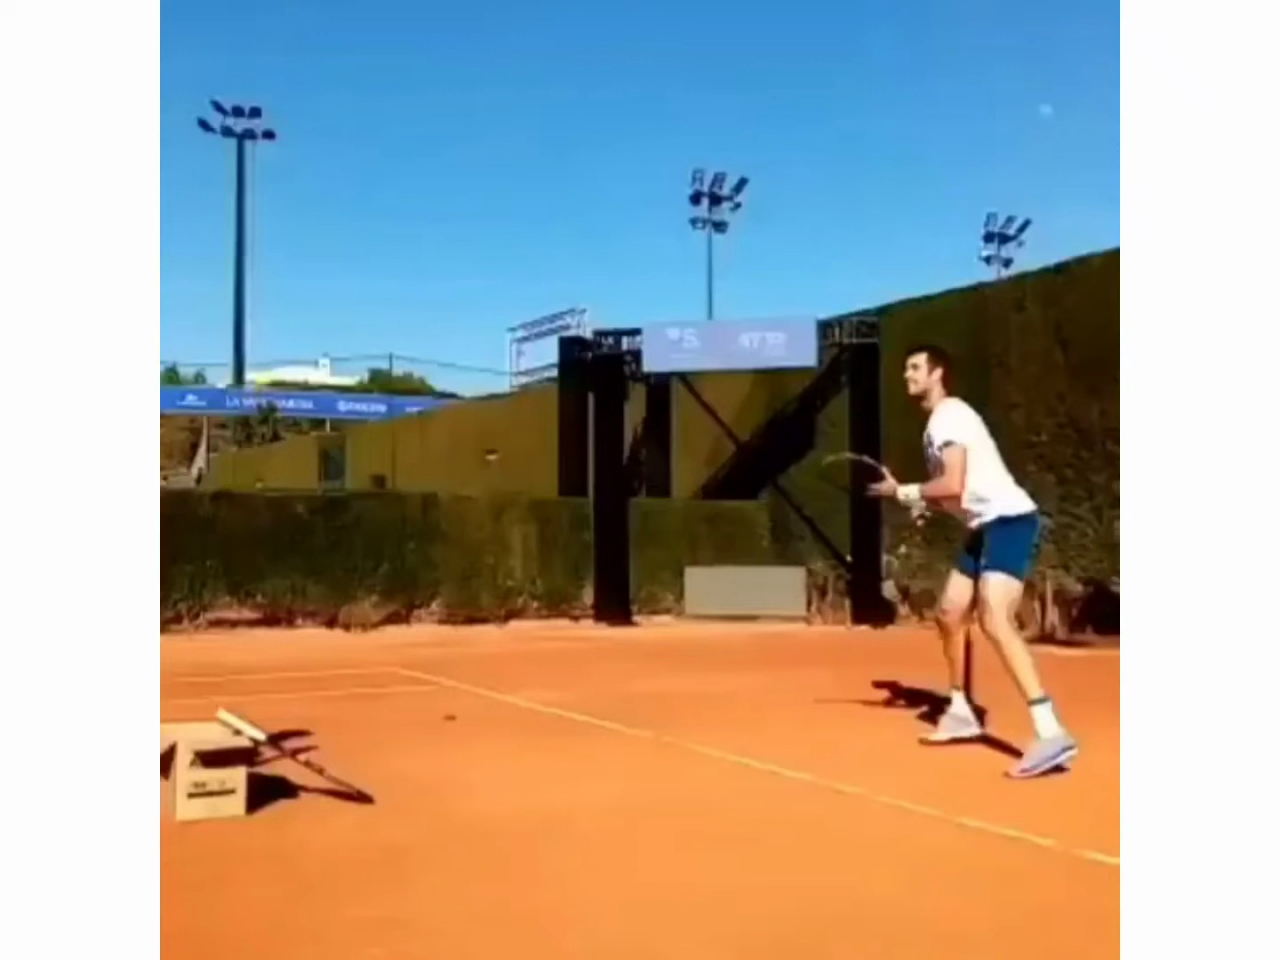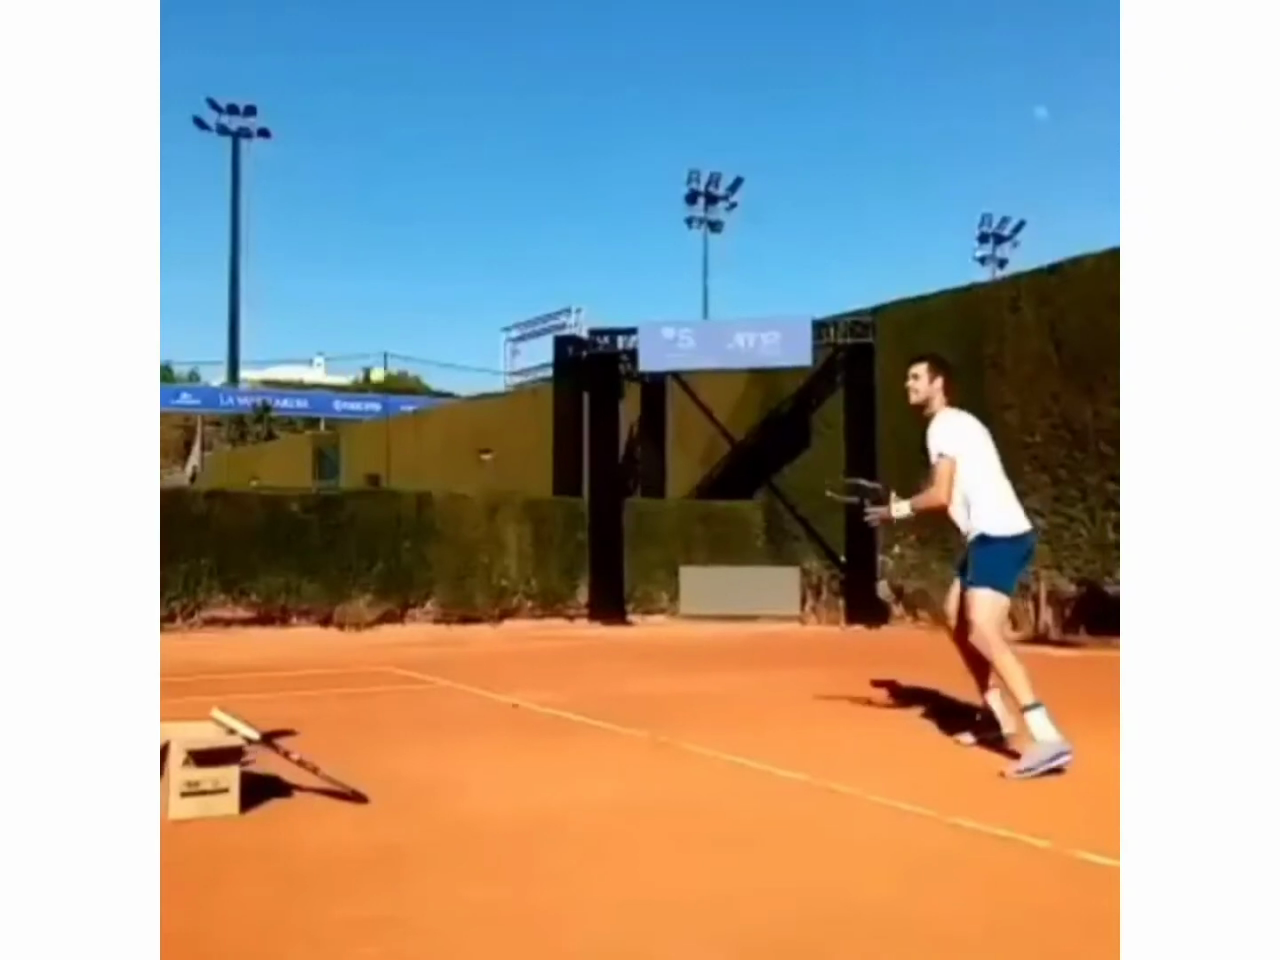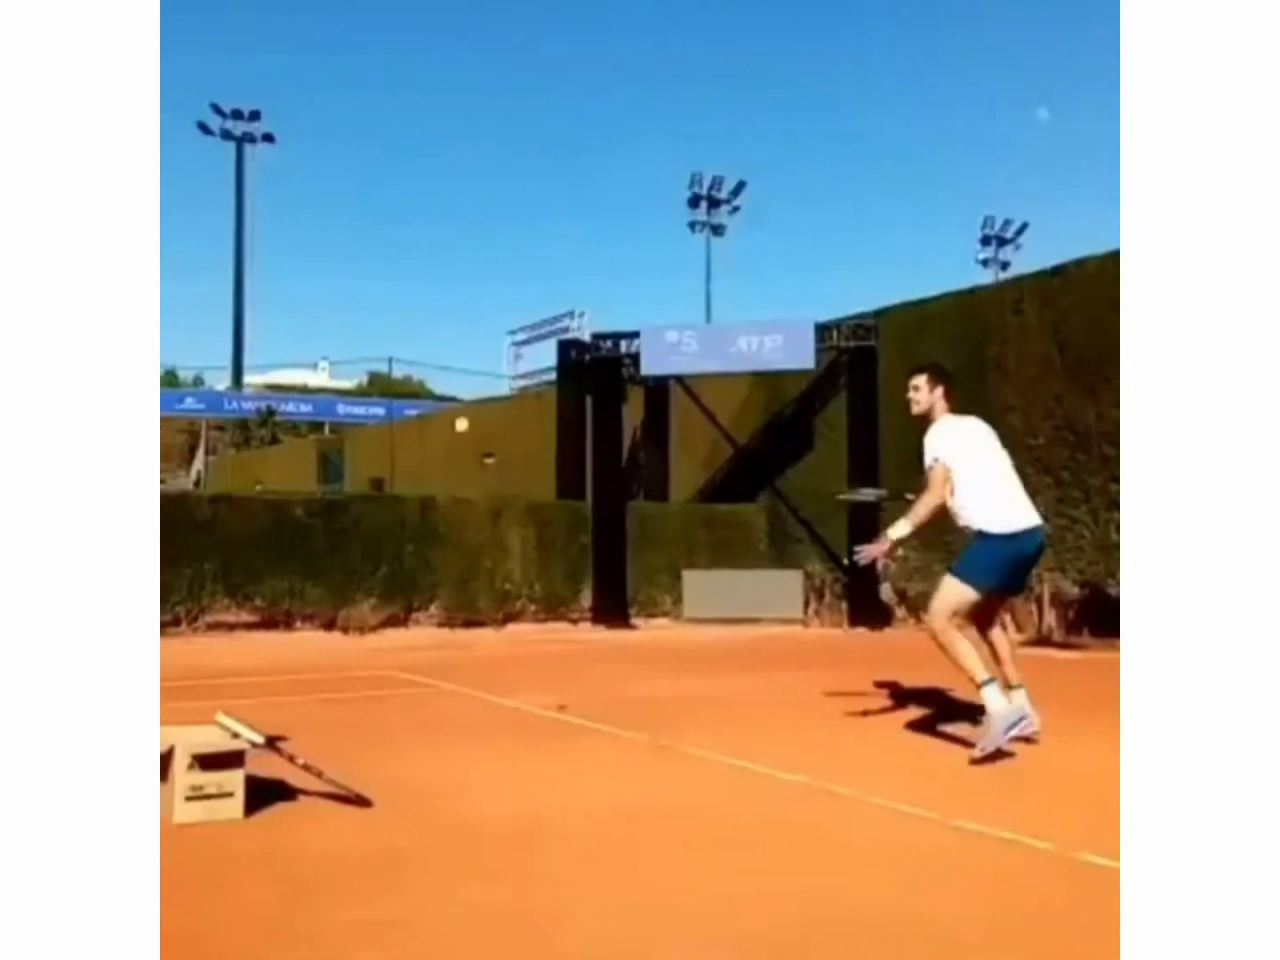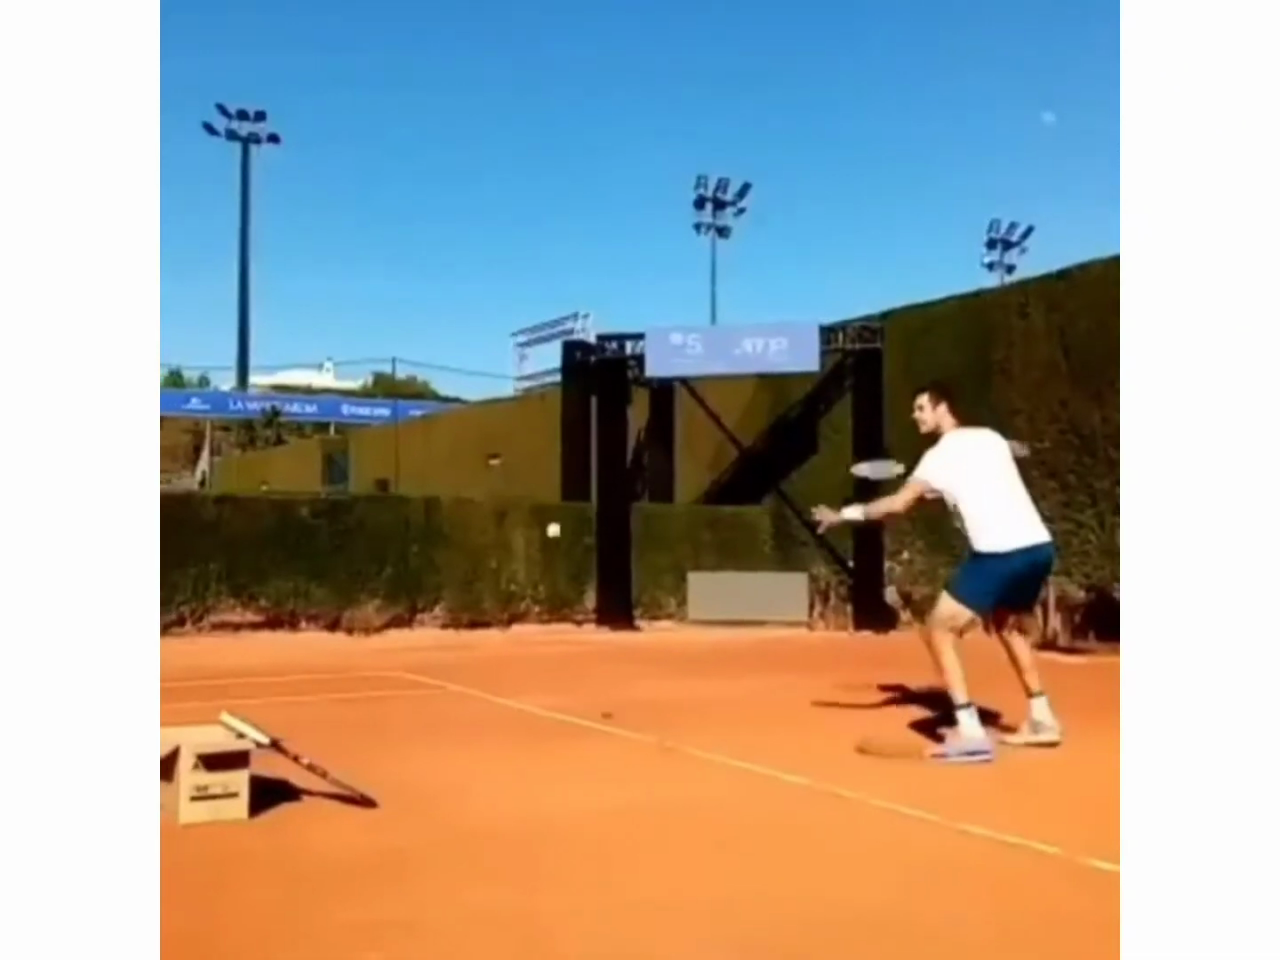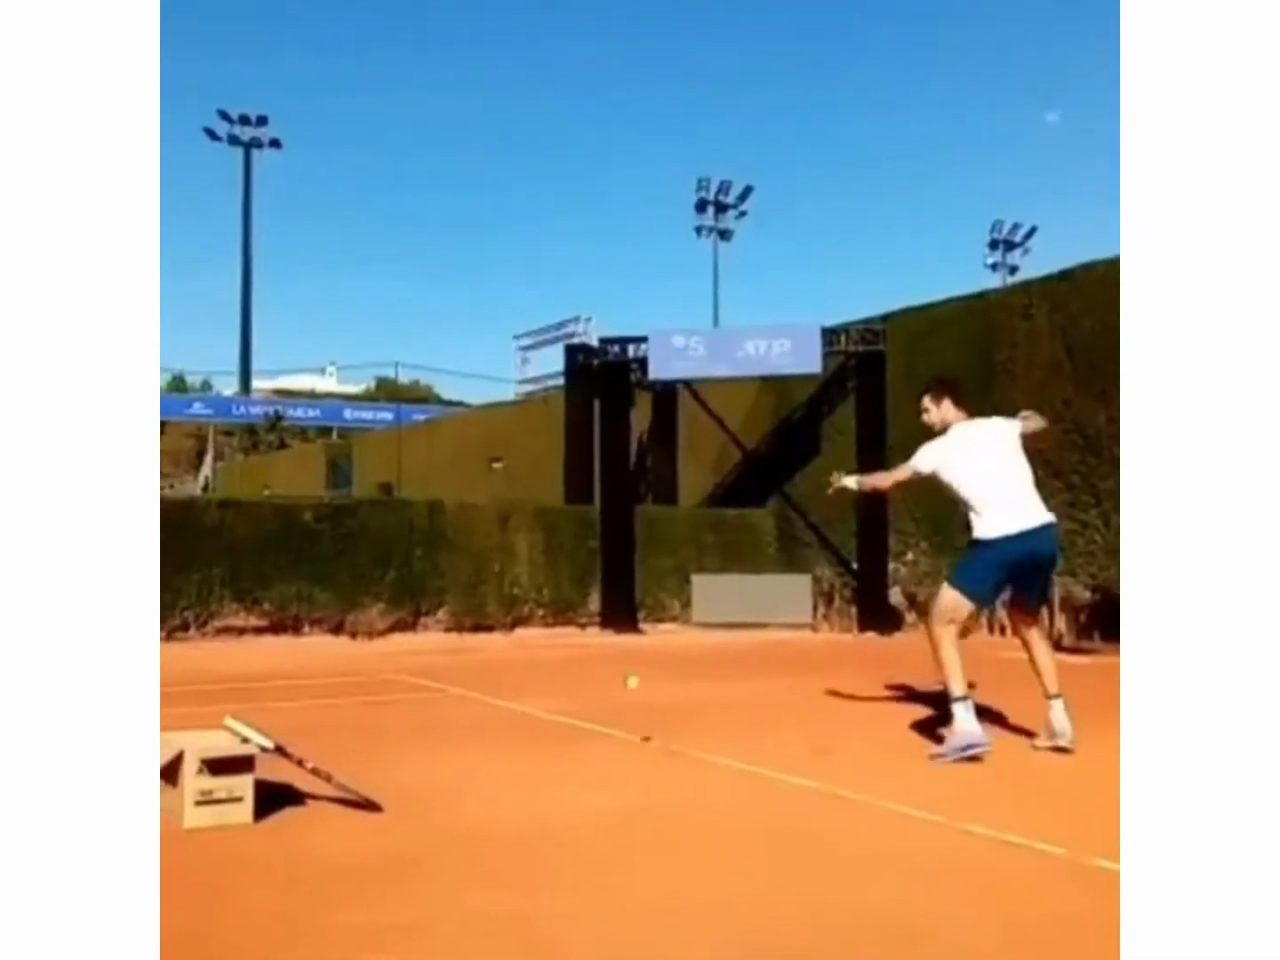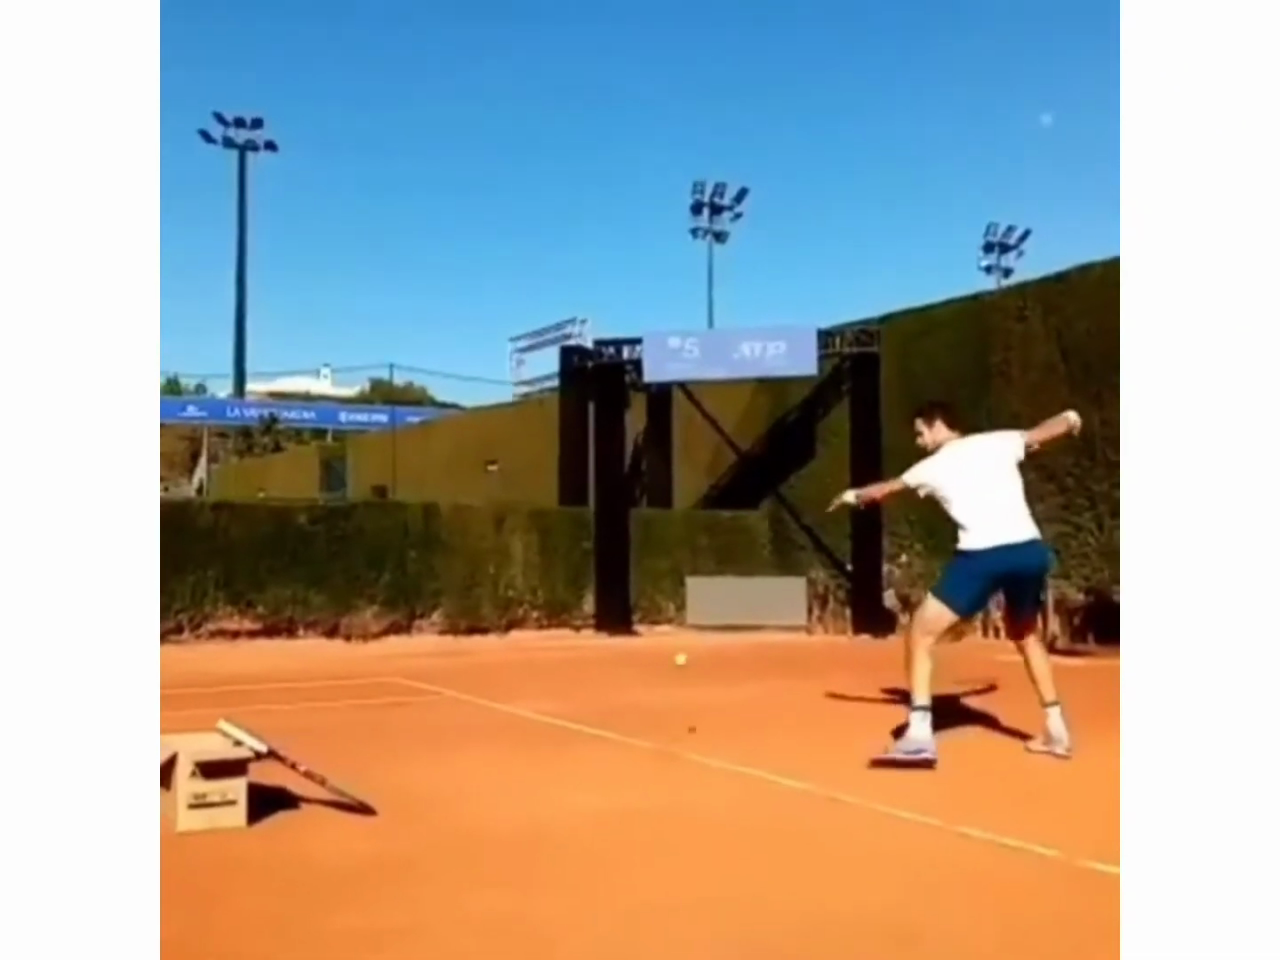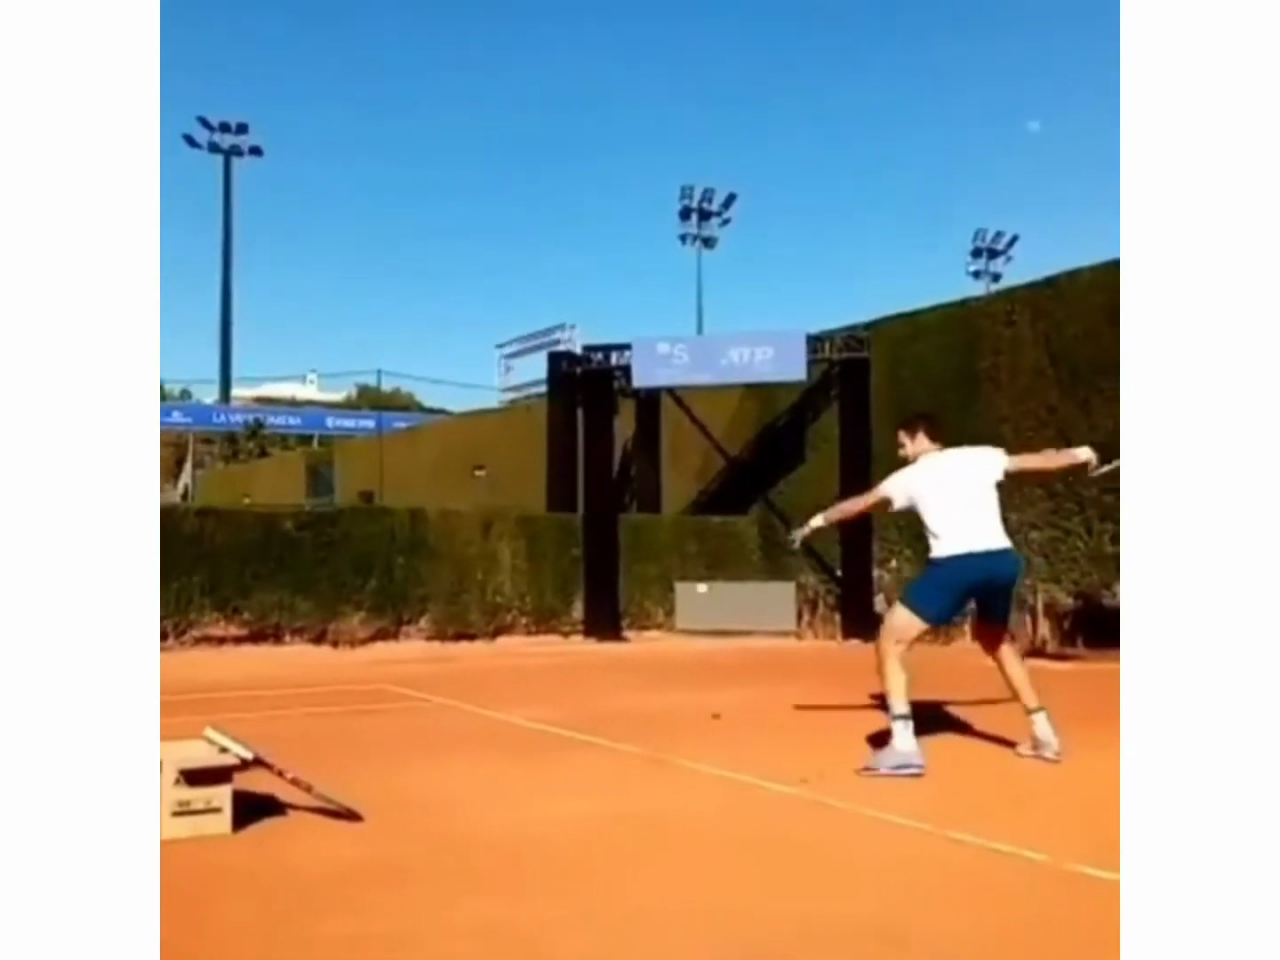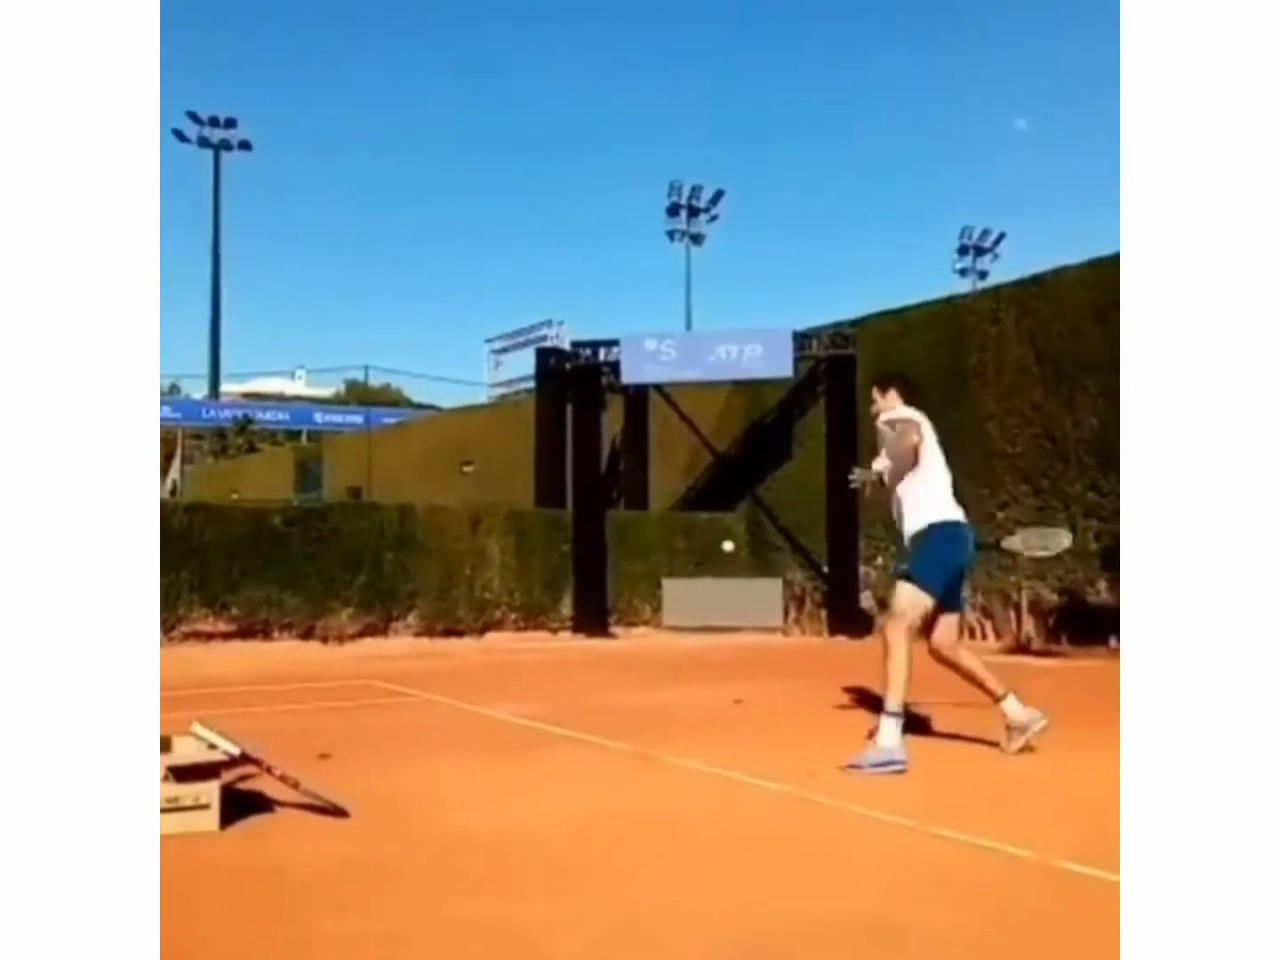
dt=0.4s
person 1, frame 1
left shoulder: (950, 415)
right shoulder: (936, 424)
left elbow: (952, 485)
left wrist: (902, 492)
right wrist: (924, 503)
left hip: (1009, 520)
right hip: (986, 526)
left knee: (995, 620)
right knee: (950, 614)
left ankle: (1051, 733)
right ankle: (961, 713)
person 1, frame 2
left shoulder: (944, 425)
right shoulder: (958, 422)
left elbow: (940, 494)
left wrist: (898, 509)
right wrist: (912, 507)
left hip: (998, 536)
right hip: (990, 535)
left knee: (986, 635)
right knee: (957, 620)
left ankle: (1047, 739)
right ankle: (996, 715)
person 1, frame 3
left shoulder: (940, 433)
right shoulder: (973, 426)
left elbow: (935, 496)
left wrist: (891, 537)
right wrist: (952, 496)
left hip: (999, 535)
right hip: (1028, 532)
left knee: (939, 620)
right knee: (984, 617)
left ankle: (1000, 708)
right ankle: (1019, 710)
person 1, frame 4
left shoulder: (940, 455)
right shoulder: (989, 437)
left elbow: (898, 503)
right elbow: (1014, 452)
left wrist: (843, 514)
left hip: (999, 554)
right hip: (1040, 547)
left knee: (939, 633)
right knee: (1008, 626)
left ankle: (971, 734)
right ankle: (1041, 719)
person 1, frame 5
left shoulder: (940, 448)
right shoulder: (1001, 426)
left elbow: (886, 481)
right elbow: (1038, 422)
left wrist: (849, 481)
right wrist: (1025, 416)
left hip: (999, 542)
right hip: (1043, 534)
left knee: (941, 626)
right knee: (1027, 624)
left ankle: (967, 728)
right ankle: (1059, 723)
person 1, frame 6
left shoulder: (933, 466)
right shoulder: (998, 442)
left elbow: (882, 490)
right elbow: (1053, 429)
left wrist: (851, 496)
right wrist: (1070, 418)
left hip: (983, 555)
right hip: (1031, 550)
left knee: (920, 636)
right knee: (1024, 633)
left ankle: (918, 735)
right ankle: (1056, 729)
person 1, frame 7
left shoulder: (911, 476)
right shoulder: (979, 457)
left elbow: (859, 504)
right elbow: (1034, 461)
left wrist: (817, 521)
right wrist: (1078, 454)
left hip: (955, 564)
right hip: (1002, 560)
left knee: (889, 644)
right knee: (997, 643)
left ankle: (903, 747)
right ankle: (1043, 734)
person 1, frame 8
left shoulder: (902, 418)
right shoulder: (908, 428)
left elbow: (910, 441)
left wrist: (881, 469)
left hip: (939, 536)
right hip: (944, 537)
left knee: (896, 628)
right knee: (944, 646)
left ankle: (888, 742)
right ankle: (1018, 714)
